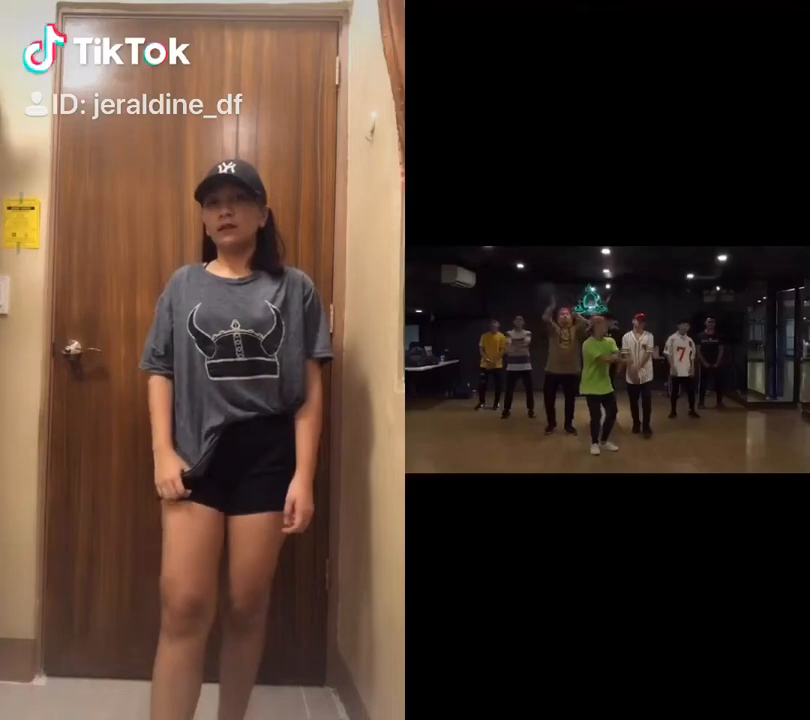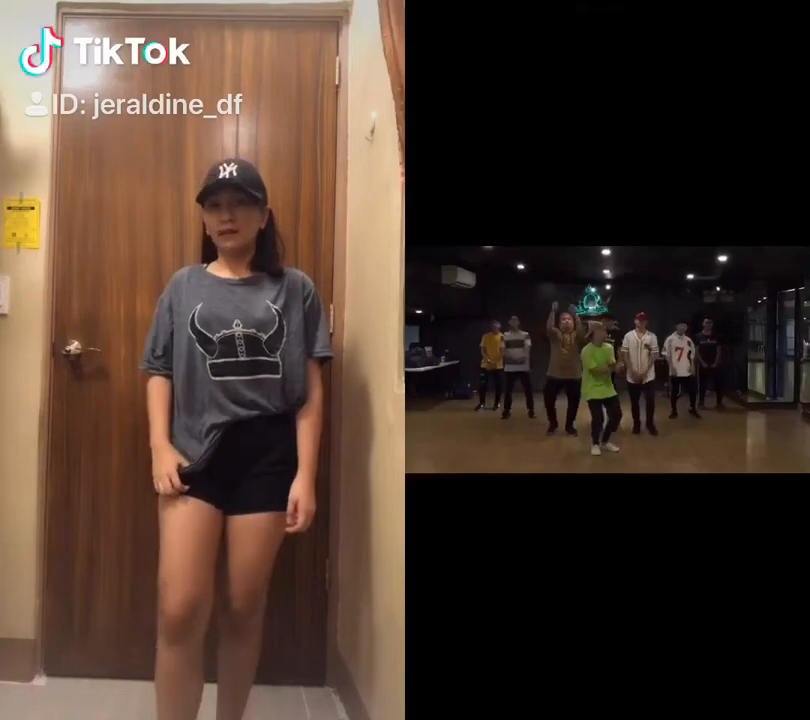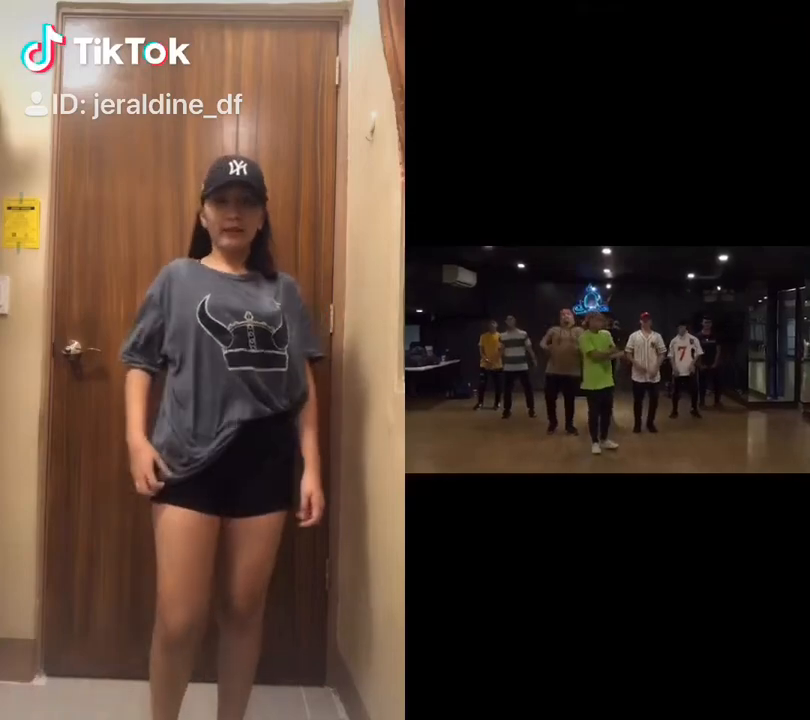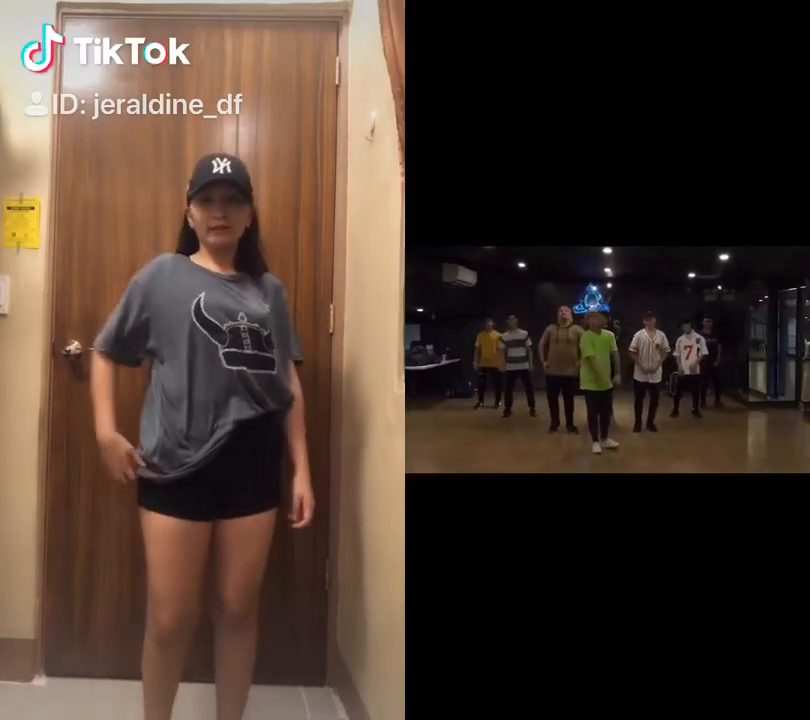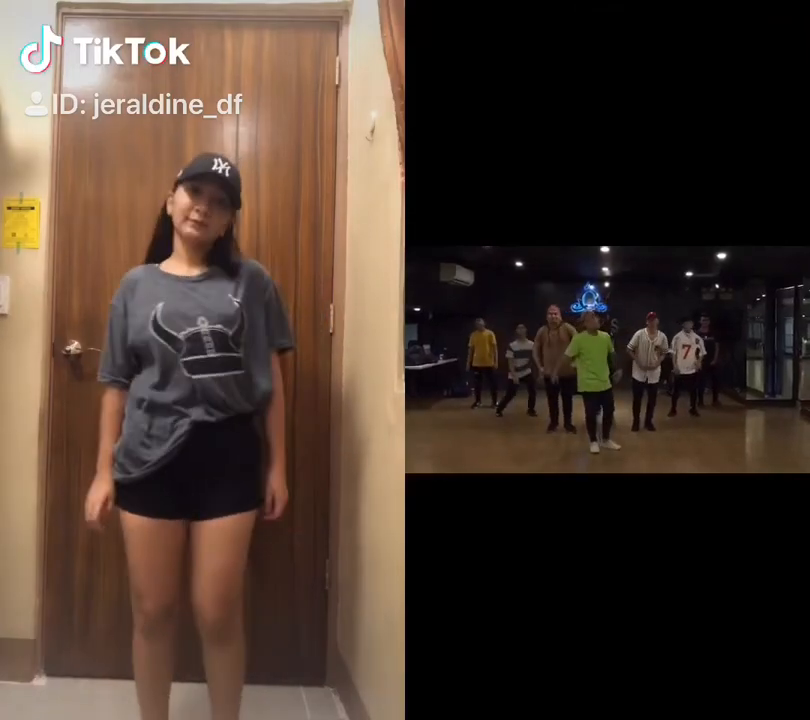
dt=0.3s
person 1, frame 1
left shoulder: (295, 287)
right shoulder: (183, 284)
left elbow: (310, 387)
right elbow: (160, 373)
left wrist: (304, 475)
right wrist: (163, 452)
left hip: (267, 457)
right hip: (197, 455)
left knee: (247, 607)
right knee: (183, 606)
person 1, frame 2
left shoulder: (295, 289)
right shoulder: (184, 285)
left elbow: (310, 388)
right elbow: (159, 371)
left wrist: (307, 473)
right wrist: (160, 445)
left hip: (267, 458)
right hip: (195, 455)
left knee: (244, 609)
right knee: (180, 610)
person 1, frame 3
left shoulder: (284, 290)
right shoulder: (177, 278)
left elbow: (304, 385)
right elbow: (140, 362)
left wrist: (311, 468)
right wrist: (137, 440)
left hip: (266, 459)
right hip: (189, 459)
left knee: (244, 609)
right knee: (178, 619)
person 1, frame 4
left shoulder: (269, 291)
right shoulder: (165, 274)
left elbow: (289, 385)
right elbow: (107, 354)
left wrist: (302, 471)
right wrist: (106, 431)
left hip: (254, 459)
right hip: (178, 461)
left knee: (238, 609)
right knee: (169, 619)
person 1, frame 5
left shoulder: (251, 281)
right shoulder: (138, 284)
left elbow: (271, 379)
right elbow: (117, 385)
left wrist: (277, 465)
right wrist: (103, 471)
left hip: (229, 458)
right hip: (150, 460)
left knee: (218, 614)
right knee: (153, 612)
